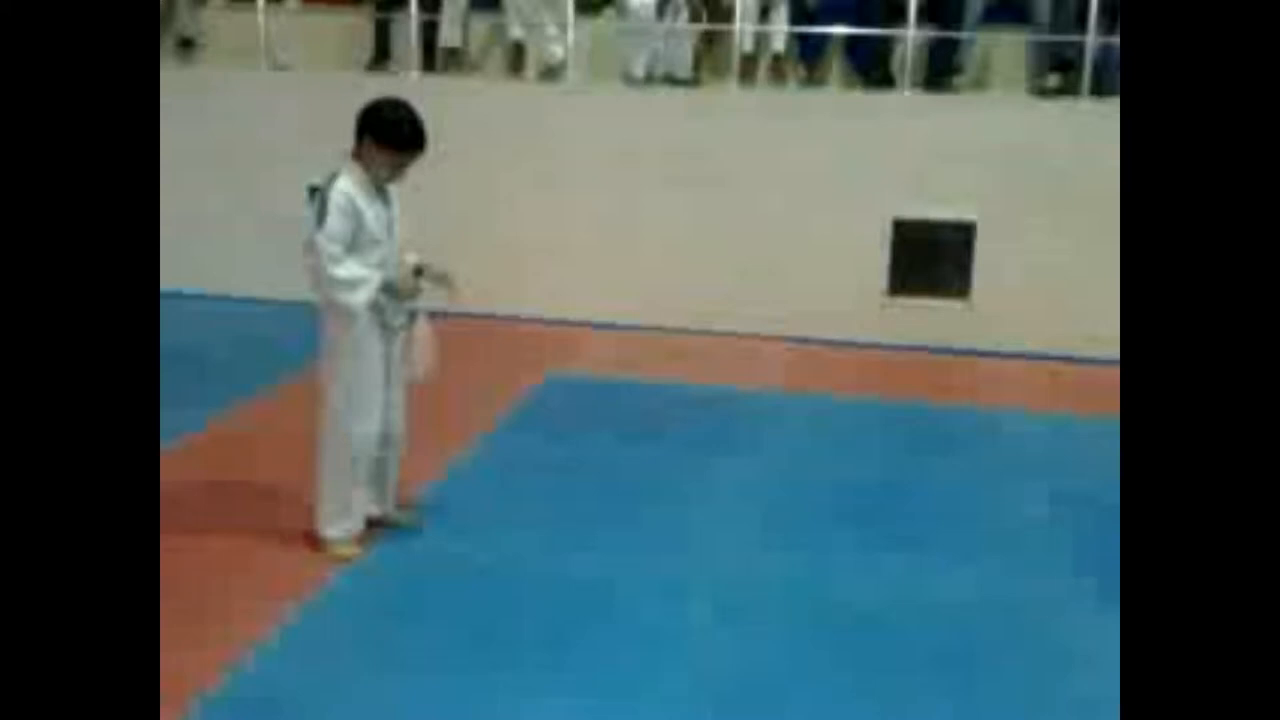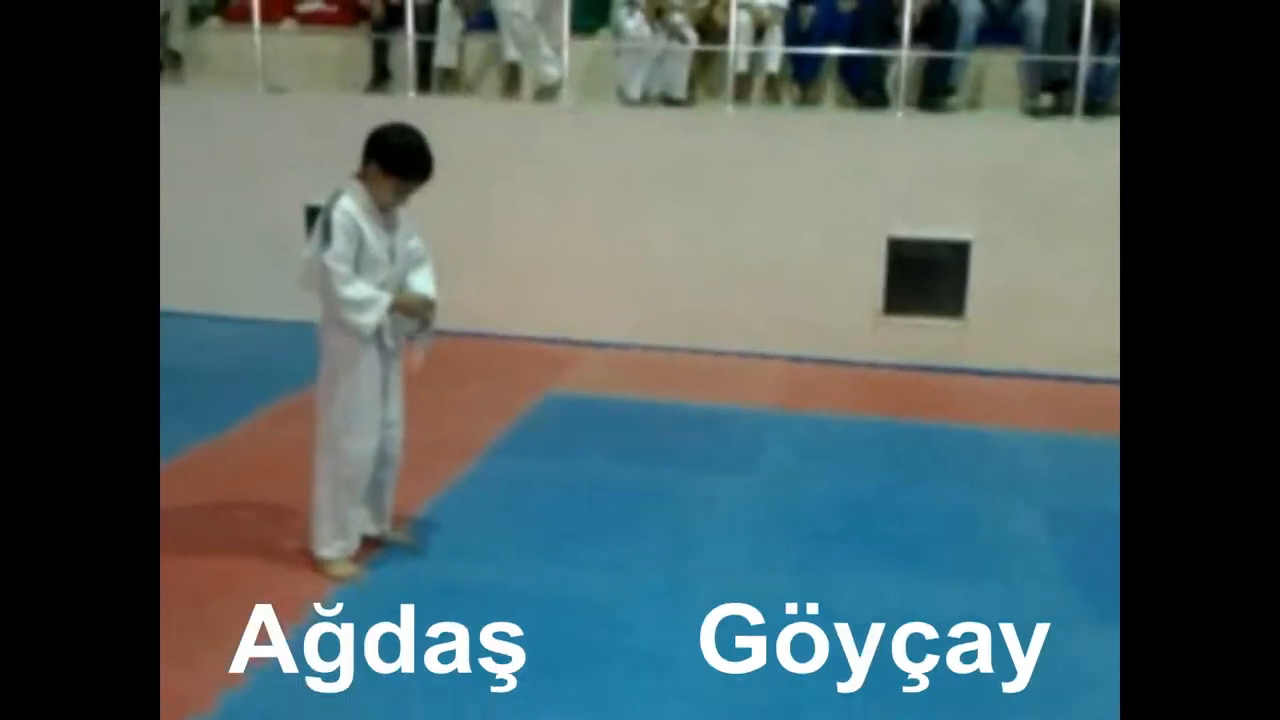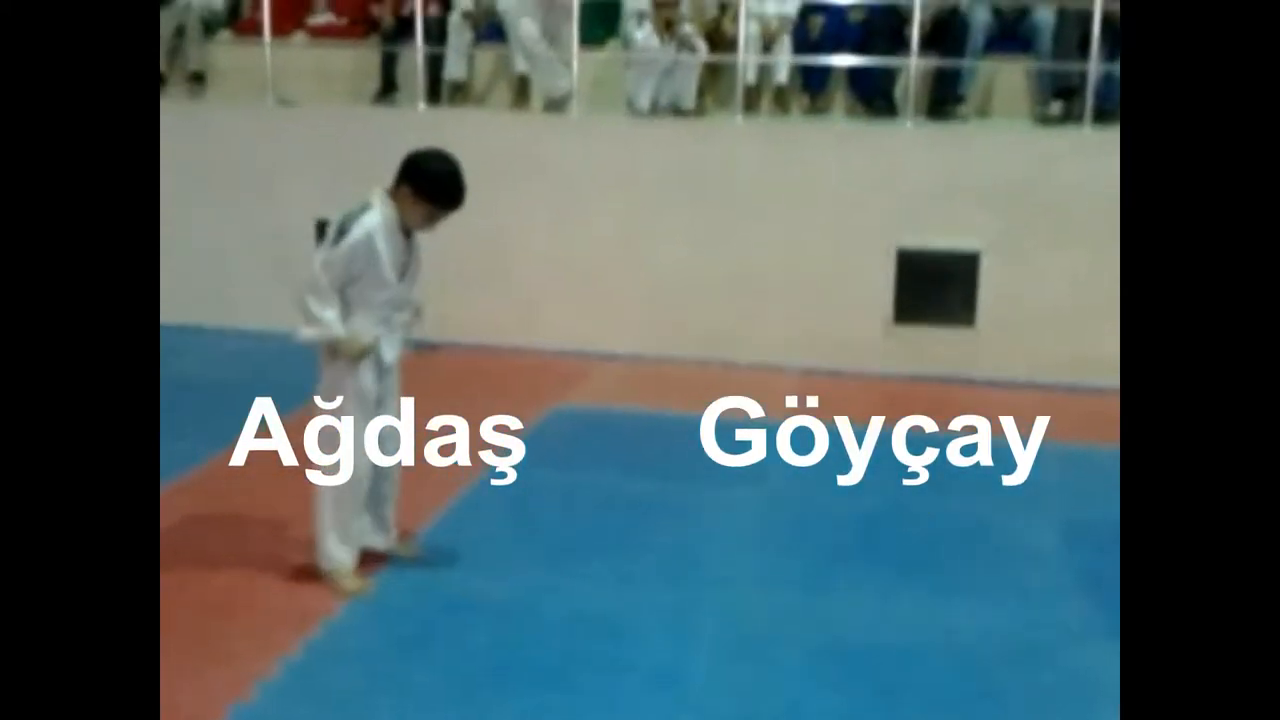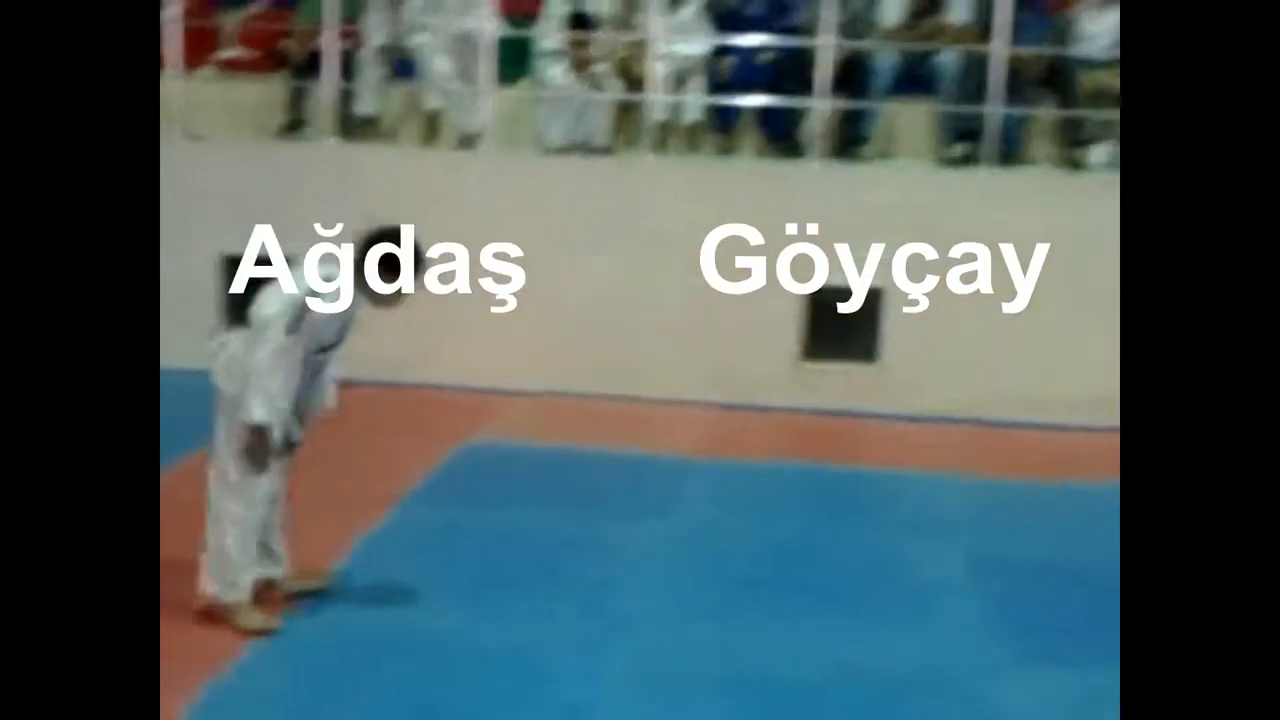
dt=0.5s
person 1, frame 1
left shoulder: (383, 193)
right shoulder: (338, 195)
right elbow: (327, 267)
left wrist: (417, 271)
right wrist: (387, 284)
left hip: (387, 324)
right hip: (354, 327)
left knee: (389, 421)
right knee: (352, 425)
left ankle: (376, 503)
right ankle: (337, 526)
person 1, frame 2
left shoulder: (392, 214)
right shoulder: (341, 215)
left elbow: (416, 260)
right elbow: (335, 287)
left wrist: (422, 299)
right wrist: (396, 303)
left hip: (387, 344)
right hip: (351, 346)
left knee: (387, 440)
right knee: (349, 446)
left ankle: (372, 522)
right ankle: (334, 546)
person 1, frame 3
left shoulder: (402, 229)
right shoulder: (361, 229)
right elbow: (319, 288)
left wrist: (405, 310)
right wrist: (338, 341)
left hip: (384, 355)
right hip: (352, 359)
left knee: (386, 451)
right knee: (348, 457)
left ankle: (378, 534)
right ankle: (337, 558)
person 1, frame 4
left shoulder: (341, 297)
right shoulder: (321, 303)
left elbow: (318, 362)
right elbow: (274, 365)
left wrist: (303, 415)
right wrist: (263, 429)
left hip: (269, 387)
right hip: (249, 388)
left knee: (269, 486)
right knee: (243, 487)
left ankle: (271, 572)
right ankle: (225, 594)
